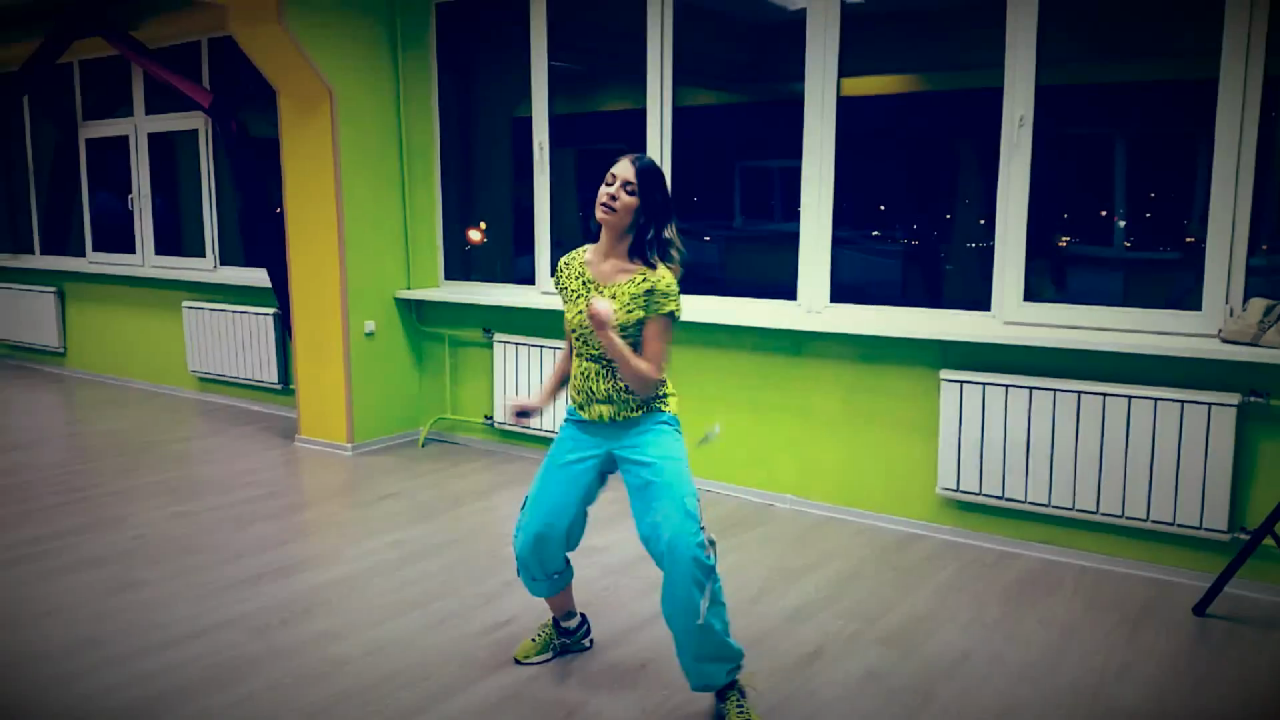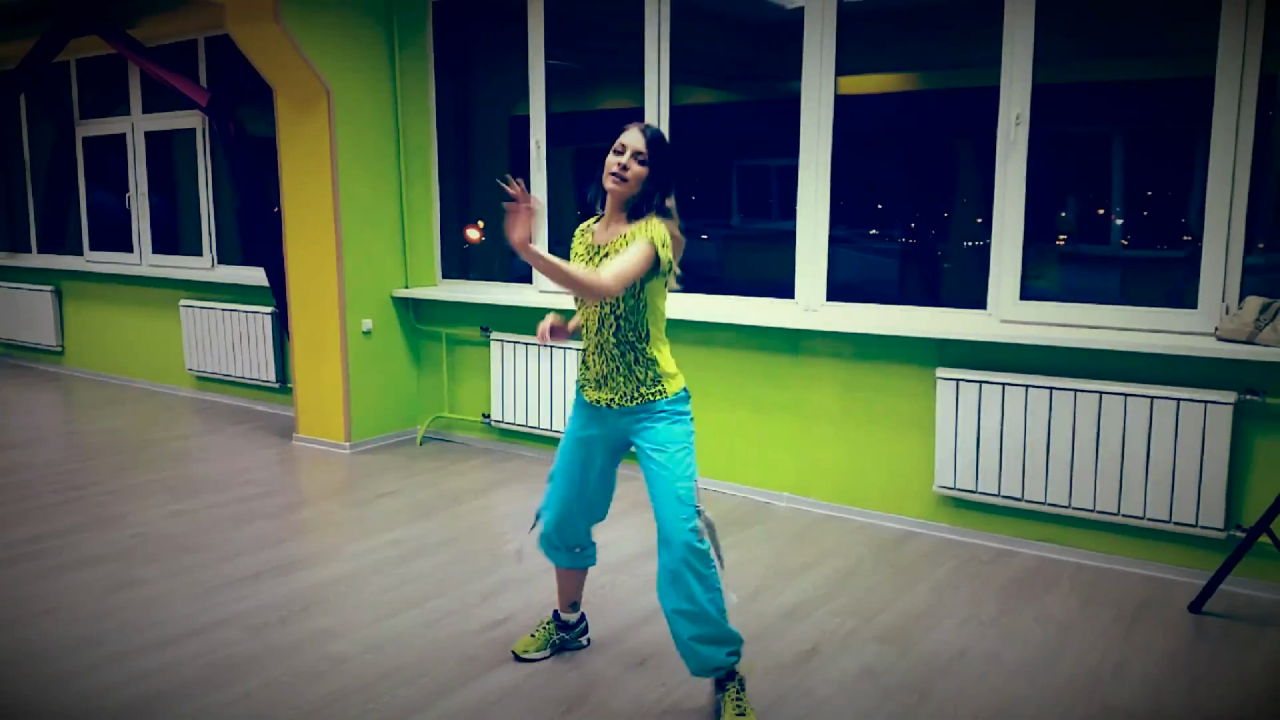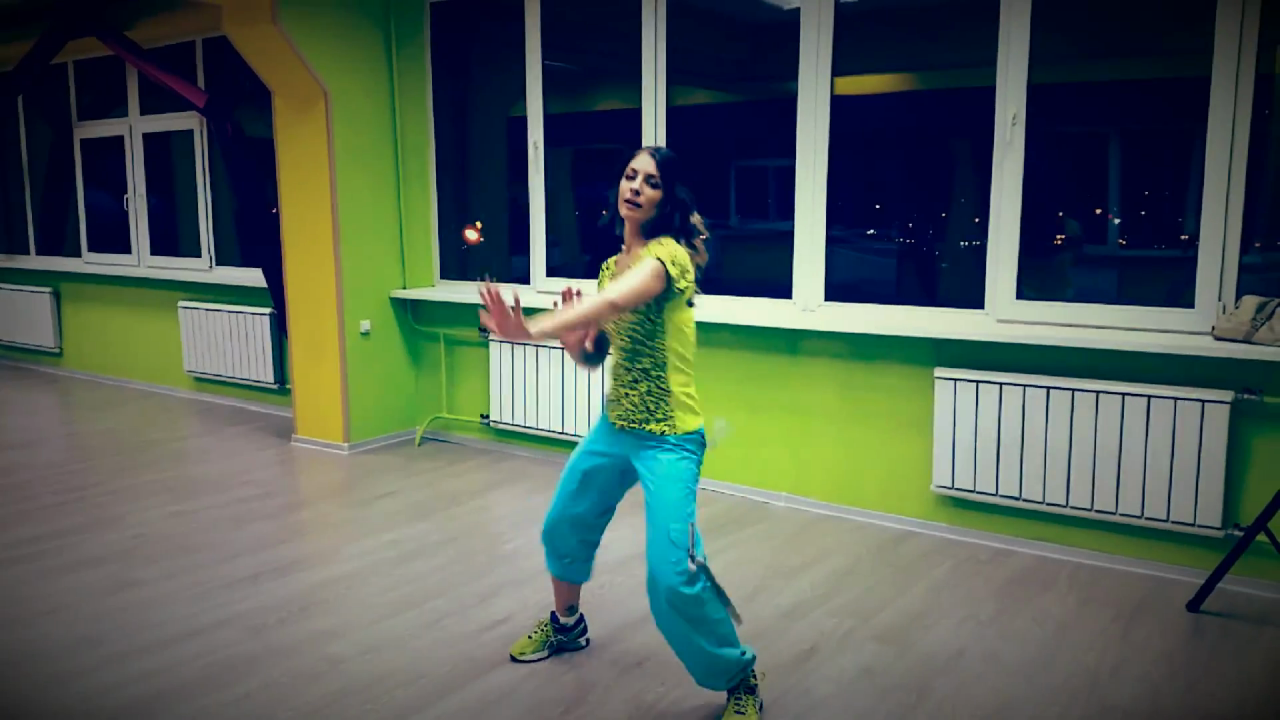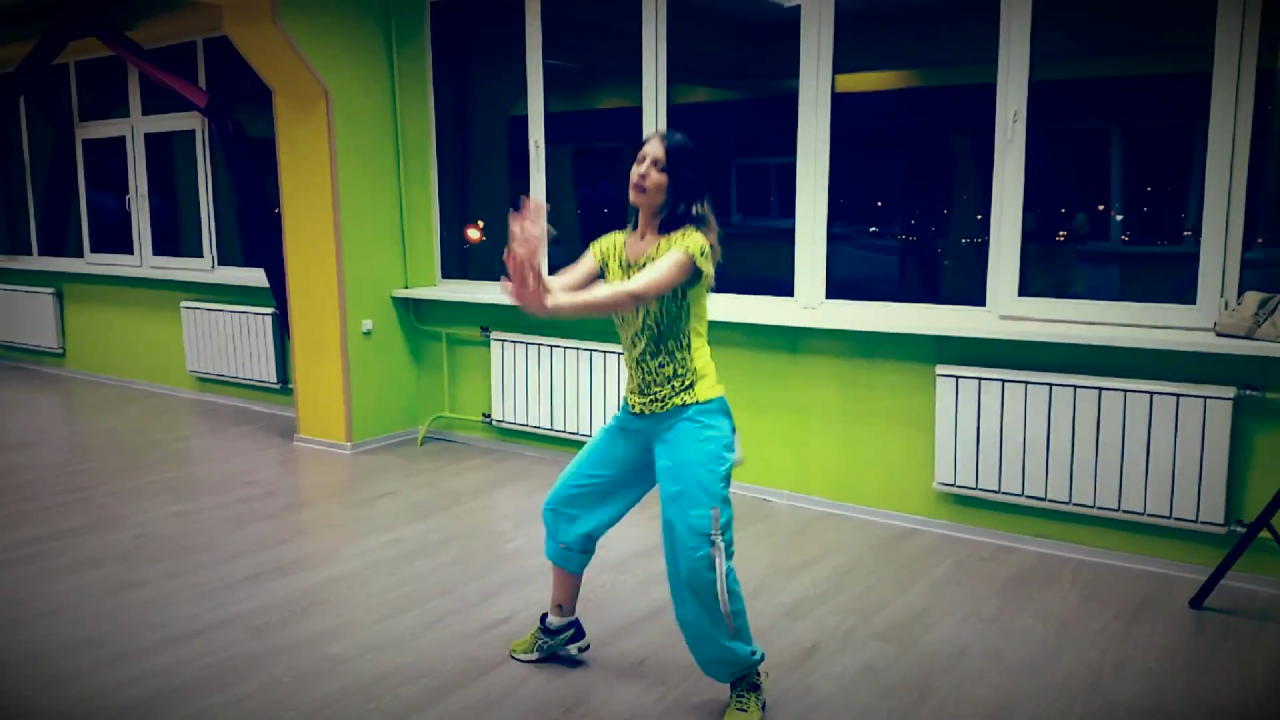
dt=0.2s
person 1, frame 1
left shoulder: (657, 281)
right shoulder: (573, 265)
left elbow: (648, 380)
left wrist: (608, 334)
right wrist: (541, 397)
left hip: (649, 427)
right hip: (582, 428)
left knee: (683, 552)
right knee: (535, 543)
right ankle: (568, 627)
person 1, frame 2
left shoulder: (653, 231)
right shoulder: (585, 233)
left elbow: (603, 285)
left wrist: (531, 251)
right wrist: (562, 324)
left hip: (658, 409)
right hip: (592, 407)
left knee: (682, 536)
right knee: (563, 518)
right ankle: (569, 621)
person 1, frame 3
left shoulder: (669, 254)
right shoulder: (614, 265)
left elbow: (610, 304)
right elbow: (592, 356)
left wrist: (530, 330)
right wrist: (578, 339)
left hip: (669, 438)
right hip: (615, 429)
left knee: (671, 573)
right knee: (564, 527)
right ankle: (567, 624)
person 1, frame 4
left shoulder: (691, 243)
right shoulder: (608, 246)
left elbow: (632, 294)
right elbow: (557, 293)
left wrist: (548, 305)
right wrist: (528, 258)
left hip: (693, 418)
right hip: (635, 418)
left knee: (695, 554)
right knee: (567, 506)
right ankle: (561, 626)
